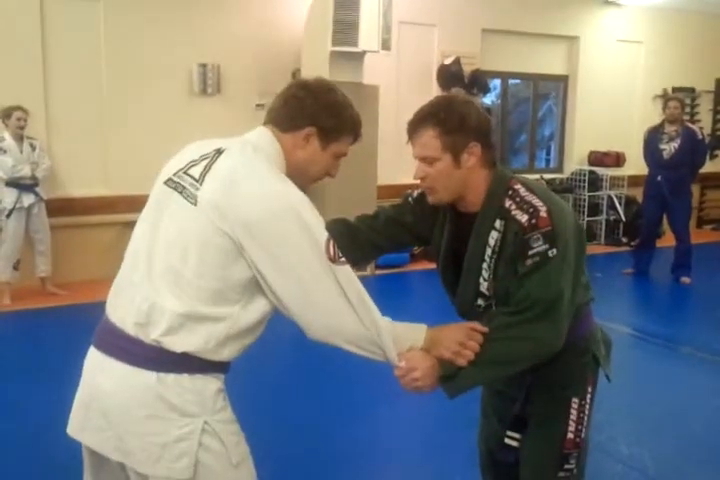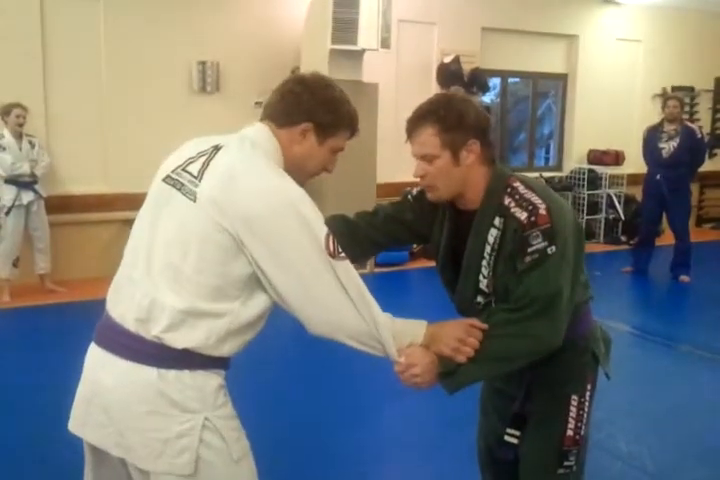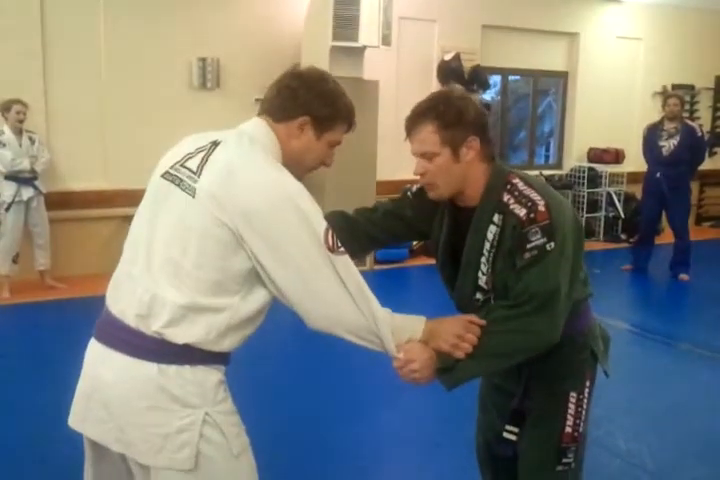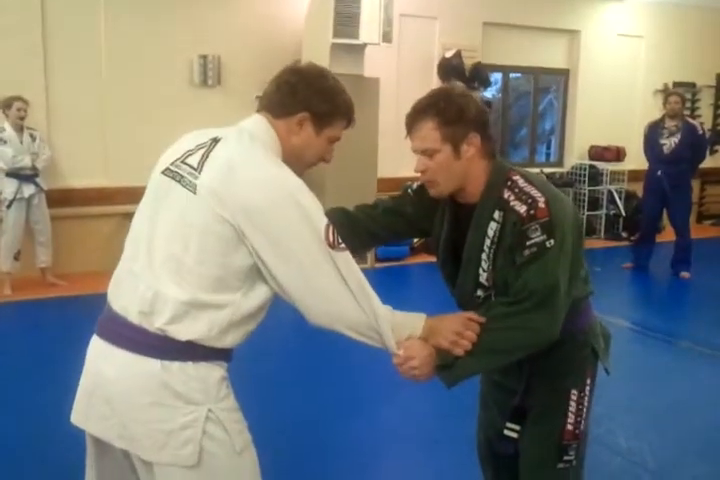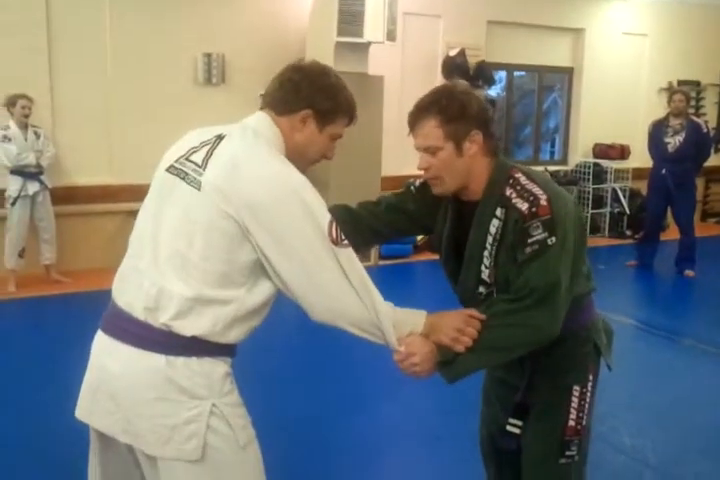
dt=0.1s
person 1, frame 1
left shoulder: (198, 155)
right shoulder: (272, 198)
right elbow: (332, 311)
right wrist: (425, 340)
left hip: (108, 367)
right hip: (168, 394)
person 1, frame 2
left shoulder: (195, 152)
right shoulder: (269, 194)
right elbow: (331, 305)
right wrist: (423, 336)
left hip: (109, 365)
right hip: (169, 391)
person 1, frame 3
left shoulder: (193, 148)
right shoulder: (268, 188)
right elbow: (330, 300)
right wrist: (422, 331)
left hip: (108, 359)
right hip: (169, 385)
person 1, frame 4
left shoulder: (192, 146)
right shoulder: (268, 184)
right elbow: (331, 294)
right wrist: (421, 329)
left hip: (111, 356)
right hip: (173, 383)
person 1, frame 5
left shoulder: (196, 143)
right shoulder: (273, 180)
right elbow: (334, 291)
right wrist: (423, 325)
left hip: (114, 350)
right hip: (177, 378)
person 2, frame 1
left shoulder: (539, 220)
right shoulder: (437, 202)
left elbow: (539, 329)
right elbow: (372, 233)
left wrist: (445, 366)
left hip: (561, 359)
right hip: (505, 354)
person 2, frame 2
left shoulder: (537, 218)
right shoulder: (436, 201)
left elbow: (538, 326)
right elbow: (372, 229)
left wrist: (445, 362)
left hip: (561, 357)
right hip: (505, 351)
person 2, frame 3
left shoulder: (536, 214)
right shoulder: (436, 197)
left elbow: (537, 322)
right elbow: (372, 225)
left wrist: (443, 358)
left hip: (560, 353)
right hip: (504, 350)
person 2, frame 4
left shoulder: (536, 211)
right shoulder: (437, 194)
left elbow: (536, 319)
right elbow: (373, 222)
left wrist: (443, 354)
left hip: (560, 352)
right hip: (506, 348)
person 2, frame 5
left shoulder: (538, 208)
right shoulder: (439, 191)
left elbow: (537, 316)
right elbow: (375, 218)
left wrist: (444, 351)
left hip: (562, 348)
right hip: (507, 346)
person 3, frame 1
left shoulder: (33, 143)
left elbow: (45, 165)
left wrist: (34, 176)
right wrist: (30, 170)
left hip: (34, 195)
left knee: (43, 240)
left ankle: (46, 283)
person 3, frame 2
left shoulder: (32, 141)
left elbow: (45, 162)
left wrist: (34, 173)
right wrist: (29, 167)
left hip: (33, 192)
left knee: (42, 237)
left ankle: (46, 280)
person 3, frame 3
left shoulder: (32, 137)
left elbow: (45, 158)
left wrist: (33, 169)
right wrist: (29, 163)
left hip: (33, 188)
left knee: (41, 233)
left ankle: (46, 276)
person 3, frame 4
left shoulder: (34, 134)
left elbow: (46, 155)
left wrist: (34, 166)
right wrist: (31, 160)
left hip: (34, 186)
left knee: (43, 230)
left ankle: (47, 273)
person 3, frame 5
left shoulder: (38, 132)
left elbow: (50, 153)
left wrist: (39, 164)
right wrist: (35, 158)
left hip: (39, 183)
right hip: (18, 185)
left knee: (47, 227)
left ankle: (51, 271)
person 4, frame 1
left shoulder: (692, 133)
right shoulder: (652, 132)
left elbow: (700, 157)
left wrist: (685, 176)
right wrist: (657, 172)
left hip: (679, 188)
right hip: (655, 185)
left knee: (681, 230)
right knee: (648, 227)
left ankle: (682, 271)
right ankle: (640, 266)
person 4, frame 2
left shoulder: (691, 131)
right shoulder: (651, 131)
left elbow: (699, 156)
left wrist: (685, 175)
right wrist: (656, 171)
left hip: (678, 187)
right hip: (654, 184)
left knee: (680, 229)
right knee: (647, 226)
left ankle: (681, 270)
right ankle: (639, 265)
person 4, frame 3
left shoulder: (692, 130)
right shoulder: (651, 129)
left elbow: (699, 154)
left wrist: (685, 173)
right wrist: (656, 169)
left hip: (678, 185)
right hip: (654, 182)
left knee: (680, 228)
right knee: (646, 224)
left ankle: (680, 269)
right ankle: (638, 263)
person 4, frame 4
left shoulder: (693, 128)
right shoulder: (652, 127)
left elbow: (700, 152)
left wrist: (686, 171)
right wrist: (657, 167)
left hip: (679, 183)
right hip: (655, 180)
left knee: (681, 225)
right knee: (648, 222)
left ankle: (682, 266)
right ankle: (639, 260)
person 4, frame 5
left shoulder: (697, 126)
right shoulder: (656, 125)
left elbow: (705, 151)
left wrist: (690, 169)
right wrist: (661, 165)
left hip: (683, 181)
right hip: (659, 178)
left knee: (685, 224)
right knee: (652, 220)
left ankle: (686, 265)
right ankle: (643, 258)
